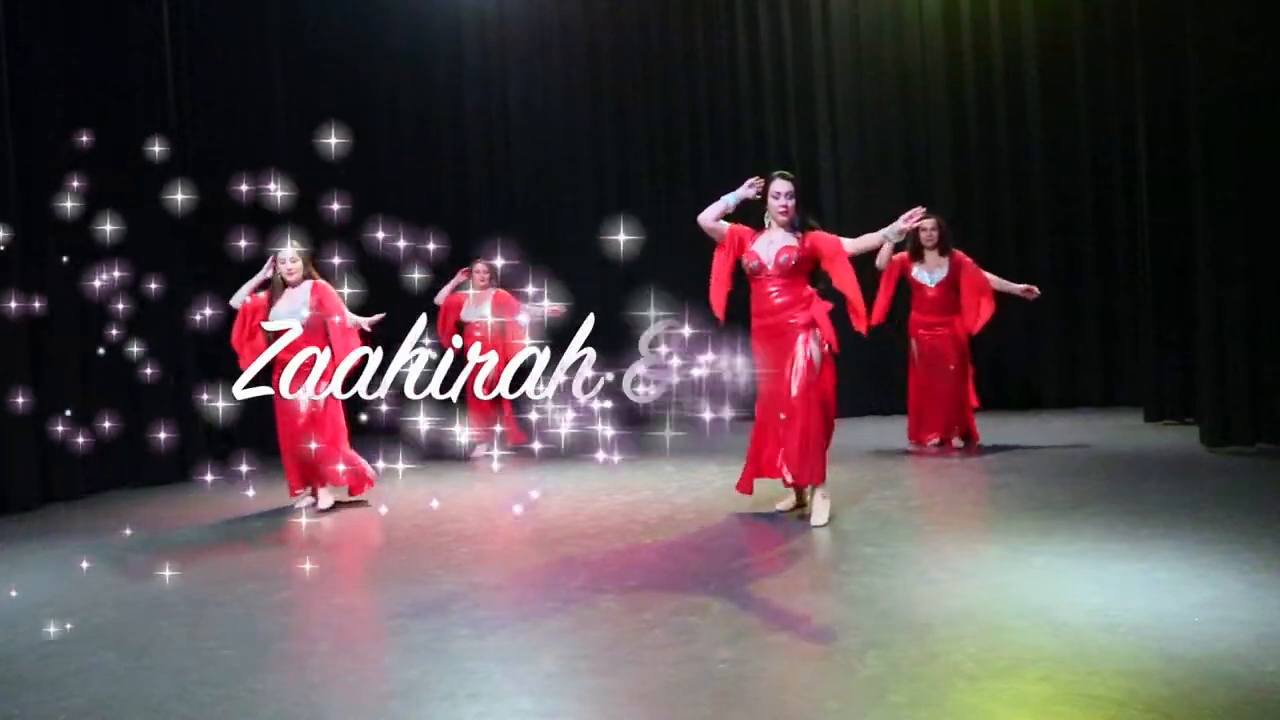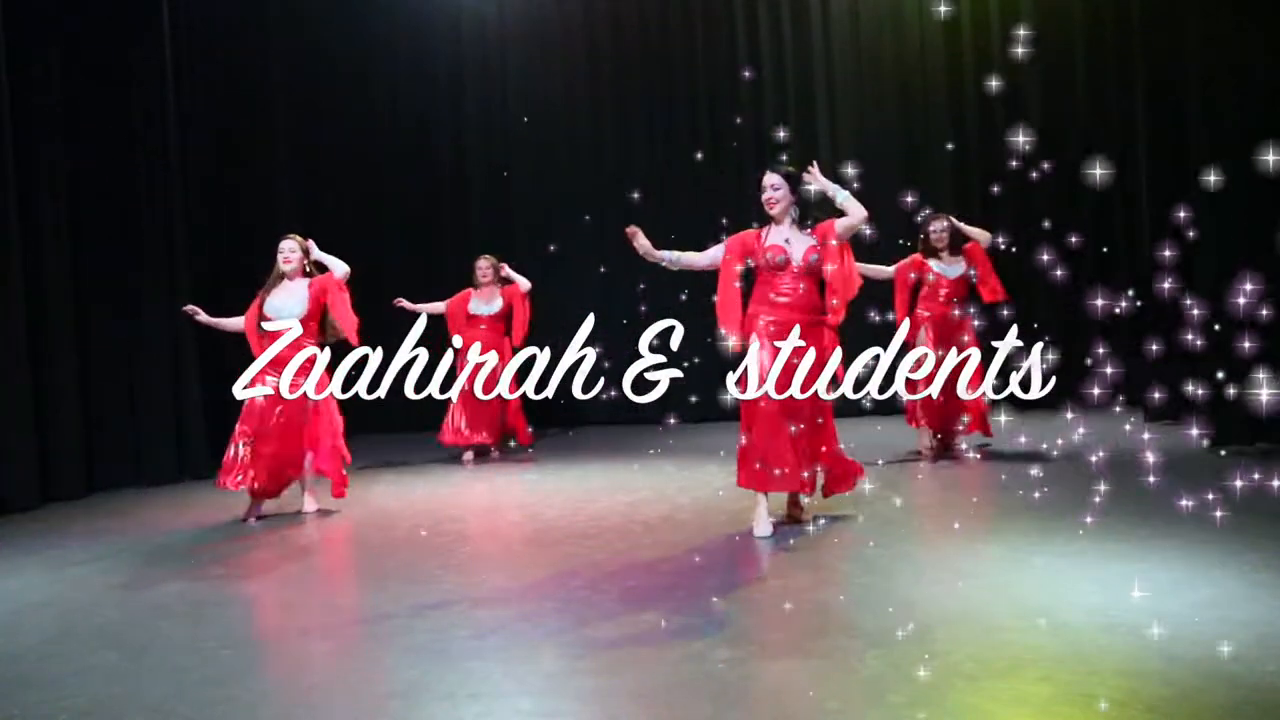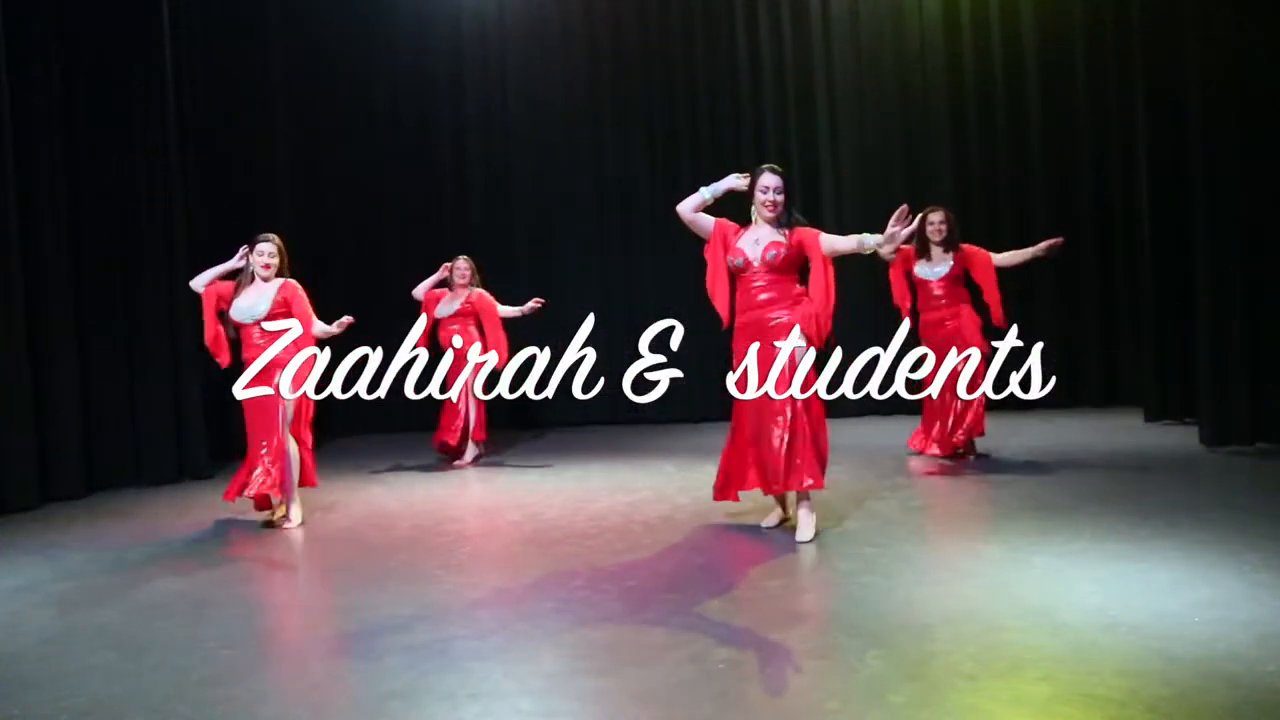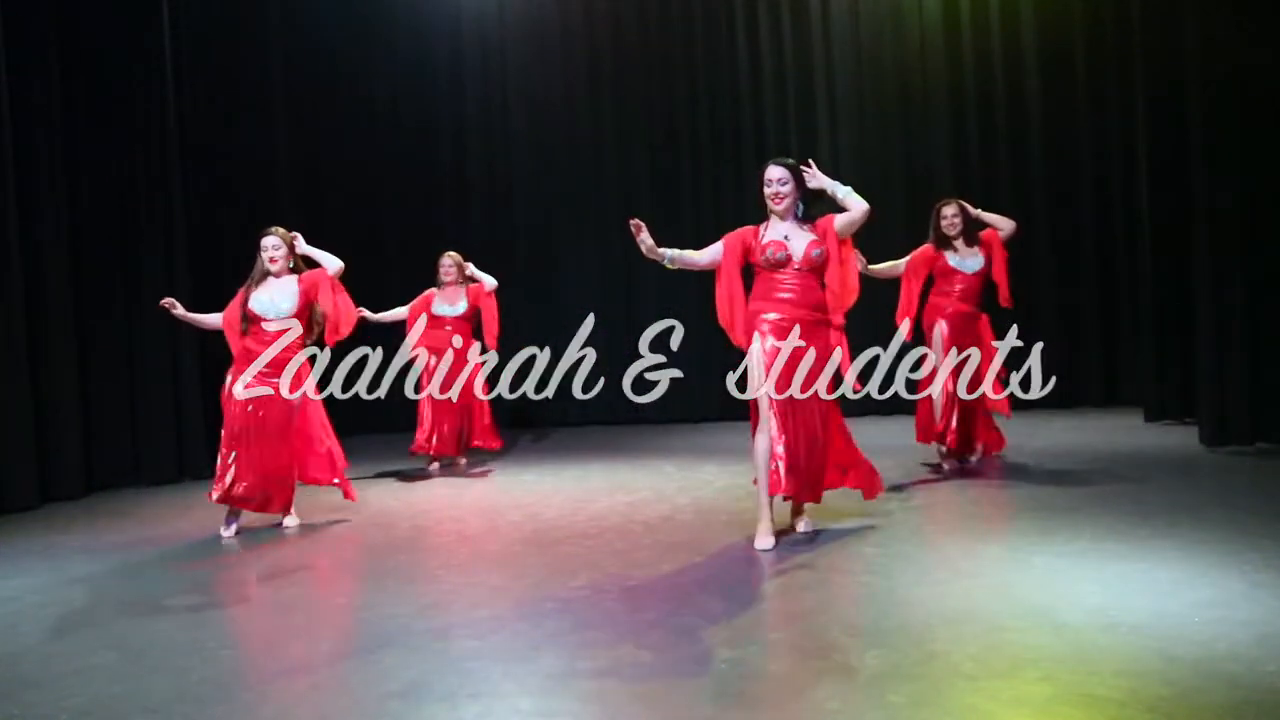
dt=1s
person 1, frame 1
left shoulder: (809, 240)
right shoulder: (746, 238)
left elbow: (854, 246)
right elbow: (705, 220)
left wrist: (891, 231)
right wrist: (739, 195)
left hip: (804, 329)
right hip: (766, 335)
left knee: (804, 403)
right knee: (776, 410)
left ankle: (818, 490)
right ankle: (797, 488)
person 1, frame 2
left shoulder: (820, 235)
right shoulder: (751, 239)
left elbow: (860, 216)
right elbow: (701, 259)
left wrist: (826, 186)
right wrist: (655, 254)
left hip: (809, 336)
right hip: (766, 334)
left knee: (806, 416)
right knee: (765, 413)
left ankle: (796, 498)
right ankle: (762, 505)
person 1, frame 3
left shoulder: (798, 236)
right shoulder: (729, 234)
left elbow: (844, 243)
right elbow: (684, 210)
left wrist: (883, 240)
right wrist: (724, 186)
left hip: (790, 328)
right hip: (749, 335)
left knee: (792, 408)
right knee: (757, 417)
left ankle: (805, 504)
right ankle: (780, 501)
person 1, frame 4
left shoulder: (821, 230)
right shoulder: (750, 236)
left elbow: (862, 210)
right elbow: (701, 258)
left wrist: (826, 184)
right wrist: (657, 252)
left hip: (813, 335)
right hip: (768, 332)
left knee: (810, 420)
right knee: (771, 418)
left ankle: (801, 506)
right ankle: (765, 519)
person 2, frame 1
left shoulder: (319, 289)
right shoulder: (272, 297)
left elbow: (342, 318)
right elbow: (236, 304)
left wrist: (360, 320)
right wrist: (260, 278)
left hip: (316, 370)
right hip: (285, 373)
left knee: (314, 426)
right knee: (293, 432)
left ankle: (325, 485)
right ankle: (308, 488)
person 2, frame 2
left shoulder: (316, 286)
right shoulder: (269, 291)
left elbow: (343, 272)
right elbow: (247, 323)
left wrist: (317, 255)
right wrist: (209, 320)
left hip: (305, 370)
right hip: (271, 371)
left knee: (304, 434)
right knee: (254, 430)
left ankle: (308, 495)
right ankle: (257, 495)
person 2, frame 3
left shoulder: (288, 287)
right shoulder: (236, 290)
left elbow: (311, 325)
right elbow: (197, 285)
left wrist: (332, 329)
right wrist: (232, 265)
left hip: (286, 368)
right hip: (254, 374)
left knee: (280, 431)
right knee: (263, 439)
left ankle: (293, 502)
right ankle: (279, 500)
person 2, frame 4
left shoulder: (304, 282)
right shoulder: (251, 288)
left elbow: (337, 267)
right elbow: (224, 320)
left wrist: (305, 249)
right wrist: (185, 315)
left hip: (289, 374)
right hip: (249, 374)
left knee: (285, 443)
right knee: (239, 438)
left ankle: (286, 506)
right ankle: (234, 510)
person 3, frame 1
left shoulder: (955, 258)
right shoulder: (907, 260)
left elbow: (983, 278)
right elbow: (881, 264)
left wrist: (1017, 288)
left hip: (950, 327)
right hip: (922, 329)
left knee: (953, 377)
right knee: (925, 380)
left ankle: (956, 431)
right ankle: (932, 433)
person 3, frame 2
left shoulder: (965, 254)
right shoulder: (921, 259)
left elbow: (986, 239)
right elbow: (888, 271)
left wrist: (958, 225)
right wrist: (853, 266)
left hip: (958, 324)
right hip: (928, 322)
left knee: (959, 379)
right knee: (928, 374)
left ankle: (950, 435)
right ankle: (927, 432)
person 3, frame 3
left shoulder: (962, 253)
right shoulder: (912, 255)
left elbow: (1000, 259)
right elbow: (884, 251)
left wrist: (1036, 250)
left hip: (959, 323)
right hip: (930, 326)
left ankle: (965, 439)
right ankle: (941, 441)
person 3, frame 4
left shoulder: (982, 243)
right shoulder: (932, 250)
left elbow: (1010, 227)
right elbow: (900, 267)
left wrist: (976, 213)
right wrist: (868, 269)
left hip: (973, 322)
right hip: (942, 318)
left knee: (971, 383)
right knee: (944, 376)
left ankle: (967, 444)
right ankle: (944, 442)
person 4, frame 1
left shoulder: (498, 295)
right shoulder: (463, 297)
left elbow: (519, 309)
right elbow: (439, 301)
left wrist: (545, 310)
right wrist: (456, 281)
left hip: (493, 352)
left knee: (484, 392)
right knee: (477, 394)
left ankle: (485, 440)
right ankle: (484, 437)
person 4, frame 2
left shoulder: (506, 293)
right shoulder: (468, 295)
left elbow: (526, 286)
right elbow: (443, 307)
left wrist: (509, 273)
right wrist: (413, 306)
left hip: (496, 352)
right hip: (471, 352)
left knee: (494, 398)
right knee: (467, 396)
left ankle: (494, 442)
right ankle: (468, 445)
person 4, frame 3
left shoulder: (477, 295)
right shoulder: (442, 295)
left elbow: (497, 310)
right elbow: (417, 294)
left wrist: (523, 309)
right wrist: (438, 275)
left hip: (470, 351)
right hip: (452, 354)
left knee: (467, 394)
right knee: (457, 398)
left ankle: (472, 445)
right ankle: (469, 443)
person 4, frame 4
left shoulder: (471, 292)
right shoulder: (432, 295)
left elbow: (492, 285)
right elbow: (406, 311)
left wrist: (473, 272)
right wrist: (375, 316)
left hip: (462, 357)
right hip: (435, 357)
left knee: (462, 403)
right knee: (433, 404)
left ankle: (460, 451)
right ankle: (433, 455)
